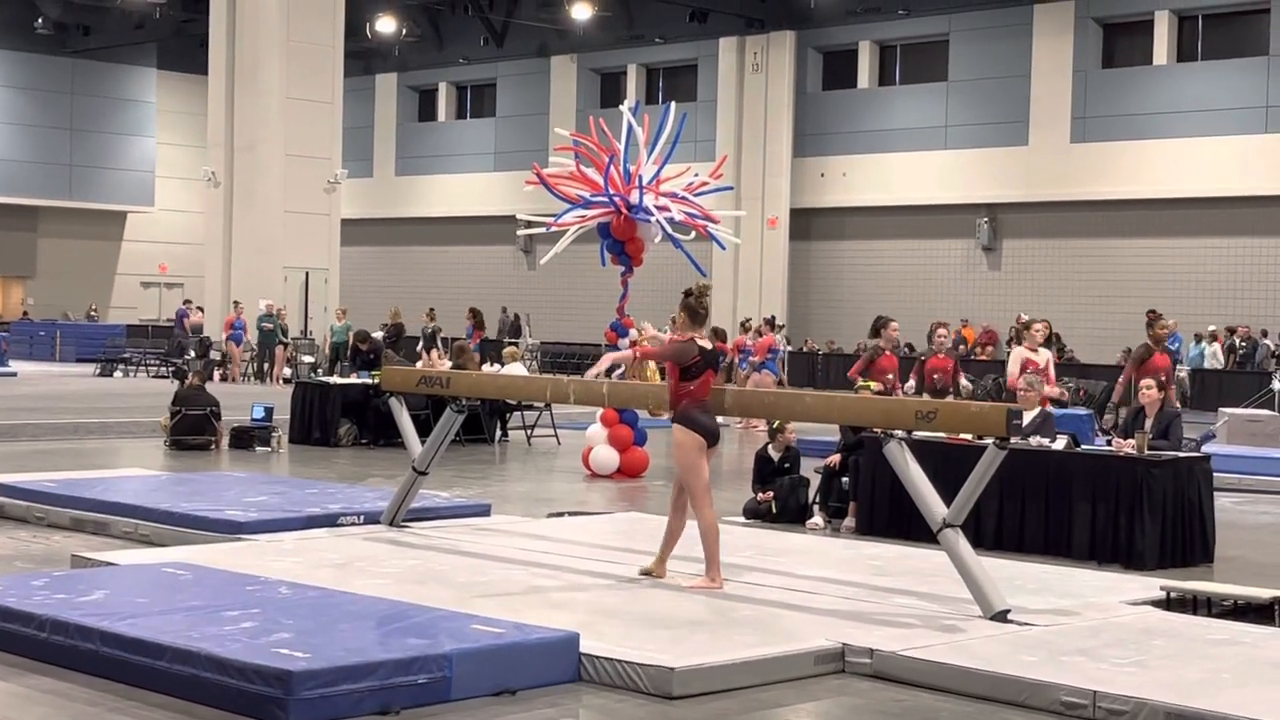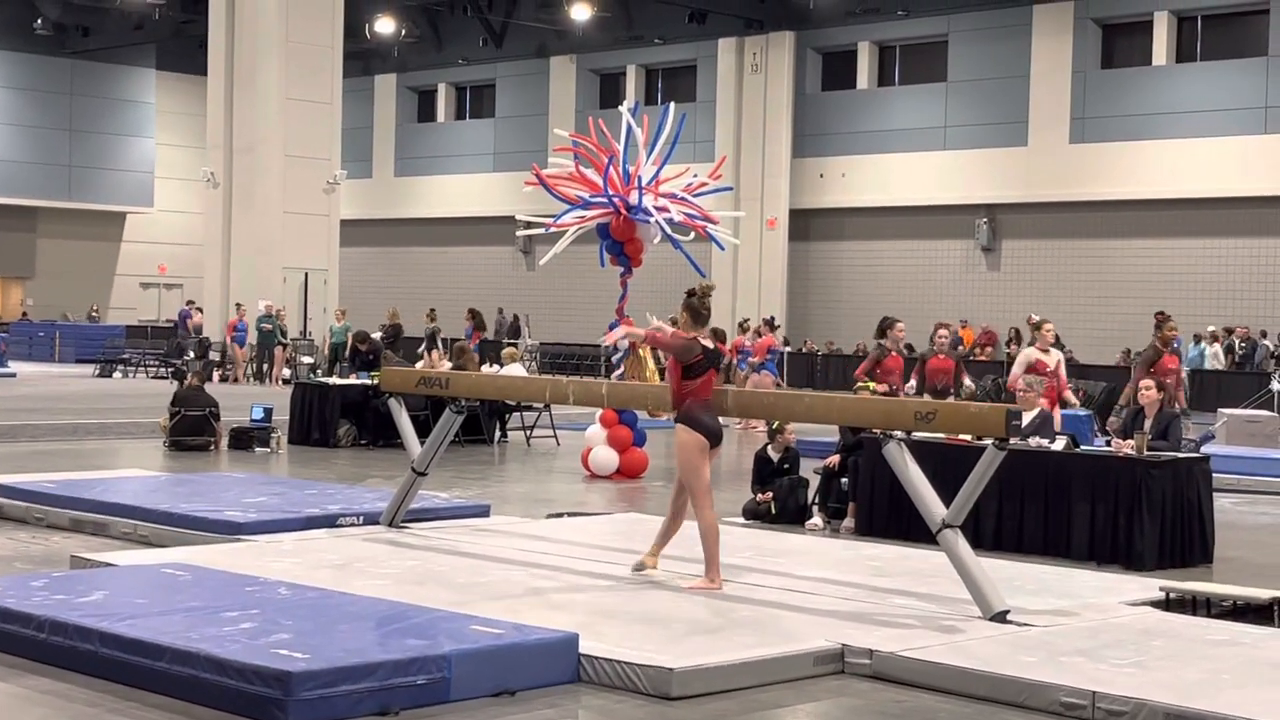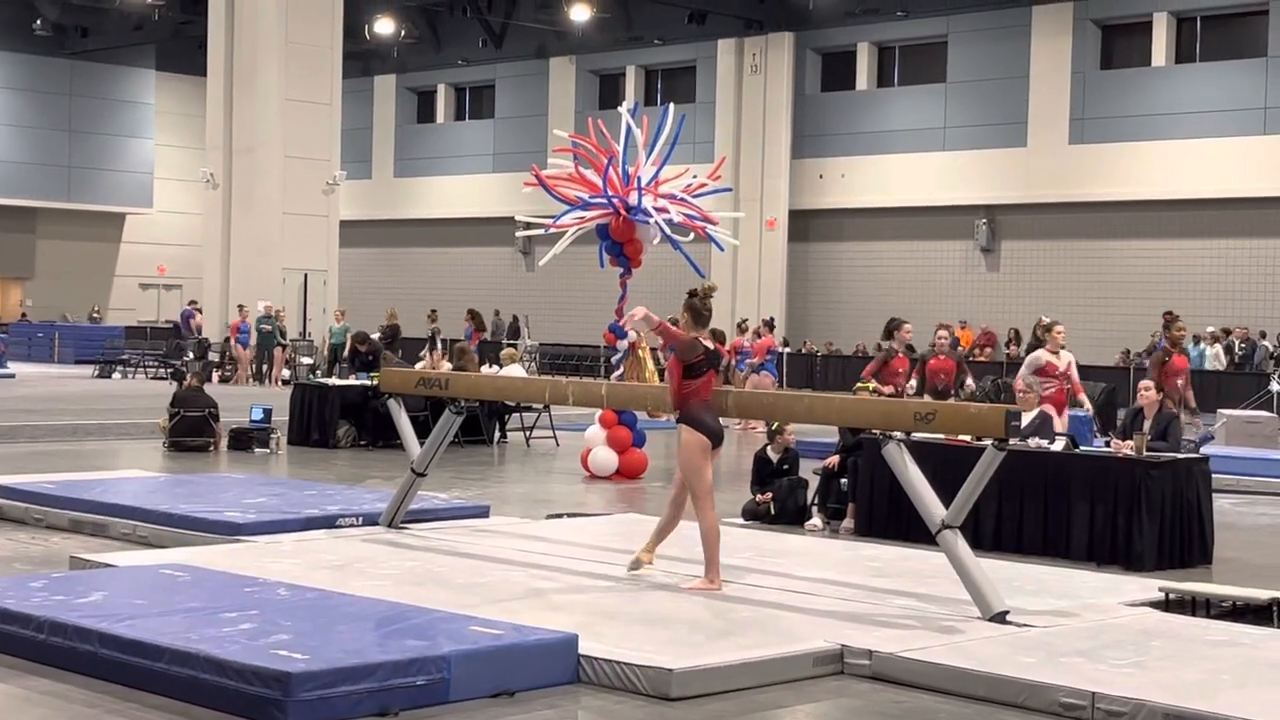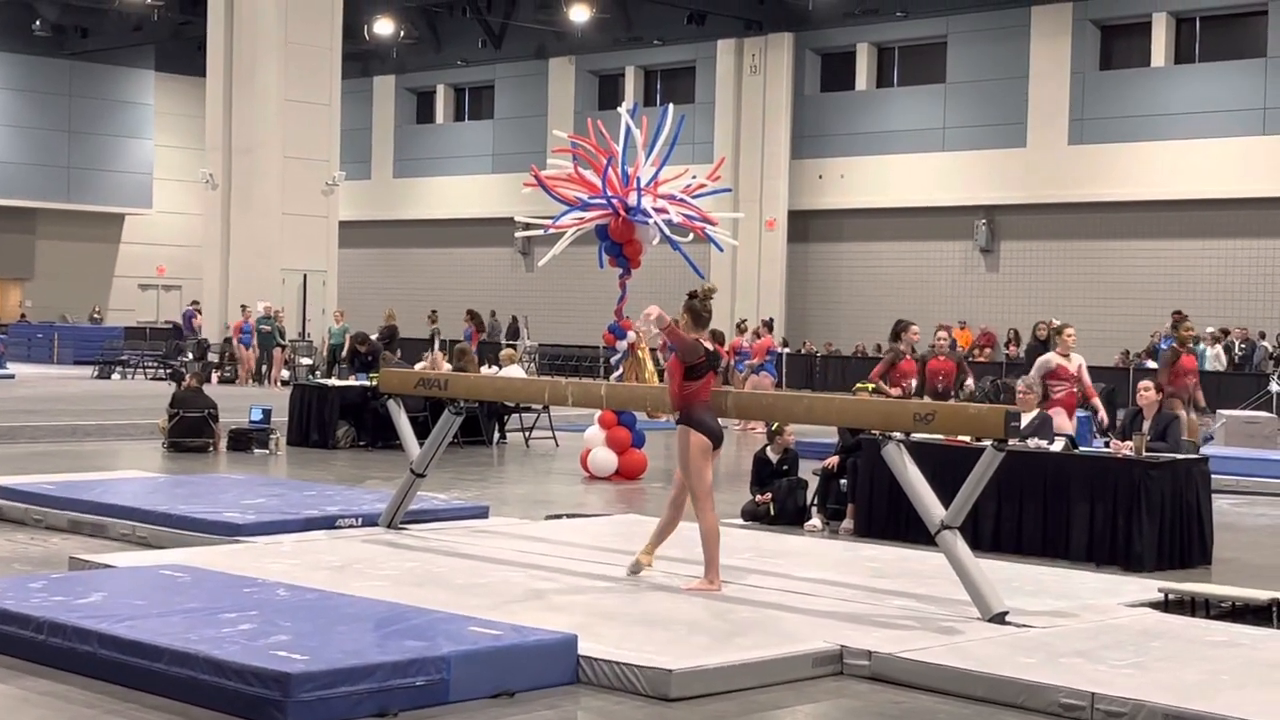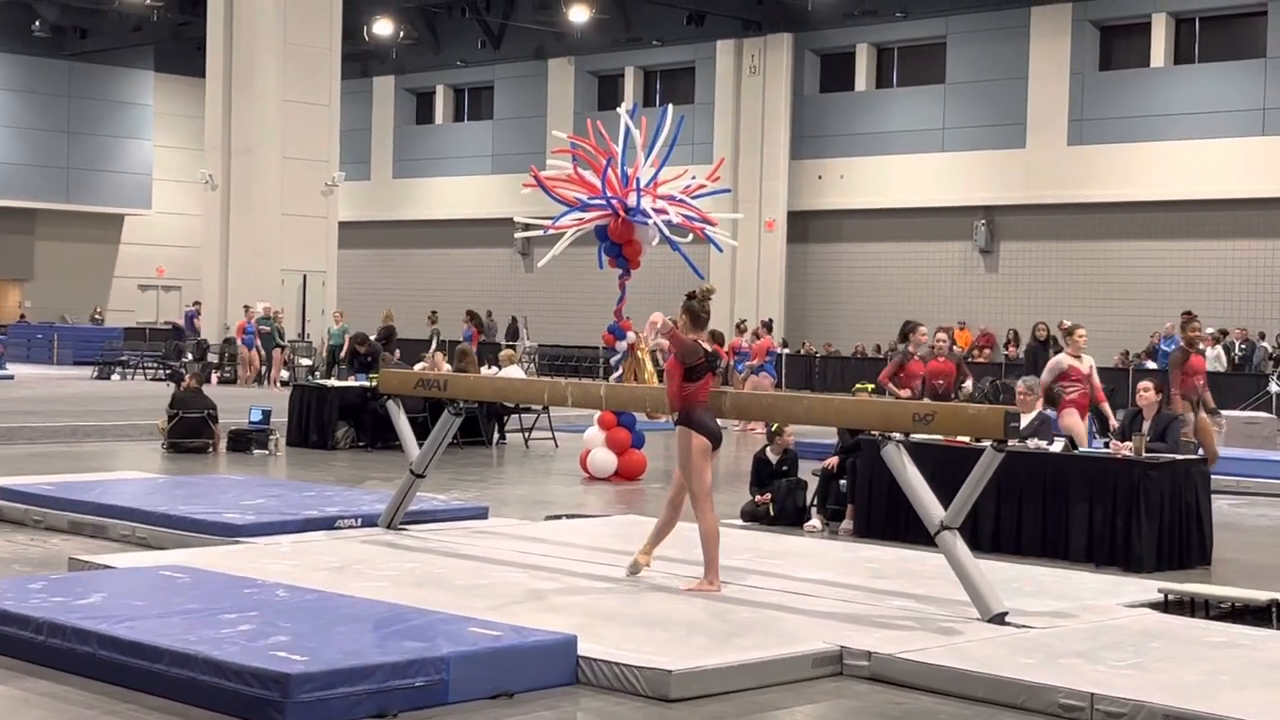
dt=0.1s
person 1, frame 1
left shoulder: (685, 348)
right shoulder: (710, 348)
left elbow: (650, 352)
left wrist: (611, 358)
left hip: (690, 425)
right hip: (708, 424)
left knee: (701, 503)
right knee: (680, 497)
left ankle: (713, 575)
right ankle: (659, 561)
person 1, frame 2
left shoulder: (688, 346)
right shoulder: (711, 348)
left elbow: (657, 339)
left wrist: (625, 330)
right wrist: (666, 329)
left hip: (692, 425)
right hip: (710, 424)
left knee: (702, 504)
right knee: (679, 496)
left ankle: (713, 576)
right ankle: (653, 553)
person 1, frame 3
left shoulder: (689, 346)
right shoulder: (709, 349)
left elbow: (668, 331)
left wrist: (645, 316)
right wrist: (652, 323)
left hip: (693, 426)
right hip: (708, 424)
left knee: (703, 504)
right knee: (678, 496)
left ankle: (712, 577)
right ankle: (648, 548)
person 1, frame 4
left shoulder: (691, 347)
right shoulder: (709, 350)
left elbow: (673, 331)
left wrist: (658, 316)
right wrist: (661, 323)
left hip: (694, 427)
right hip: (707, 426)
left knee: (703, 506)
right knee: (677, 497)
left ankle: (712, 578)
right ankle: (648, 551)
person 1, frame 5
left shoulder: (689, 348)
right shoulder: (706, 351)
left elbow: (675, 335)
left wrist: (661, 322)
right wrist: (668, 345)
left hip: (693, 428)
right hip: (705, 426)
left knee: (702, 507)
right knee: (674, 498)
left ankle: (711, 578)
right ankle: (646, 551)
